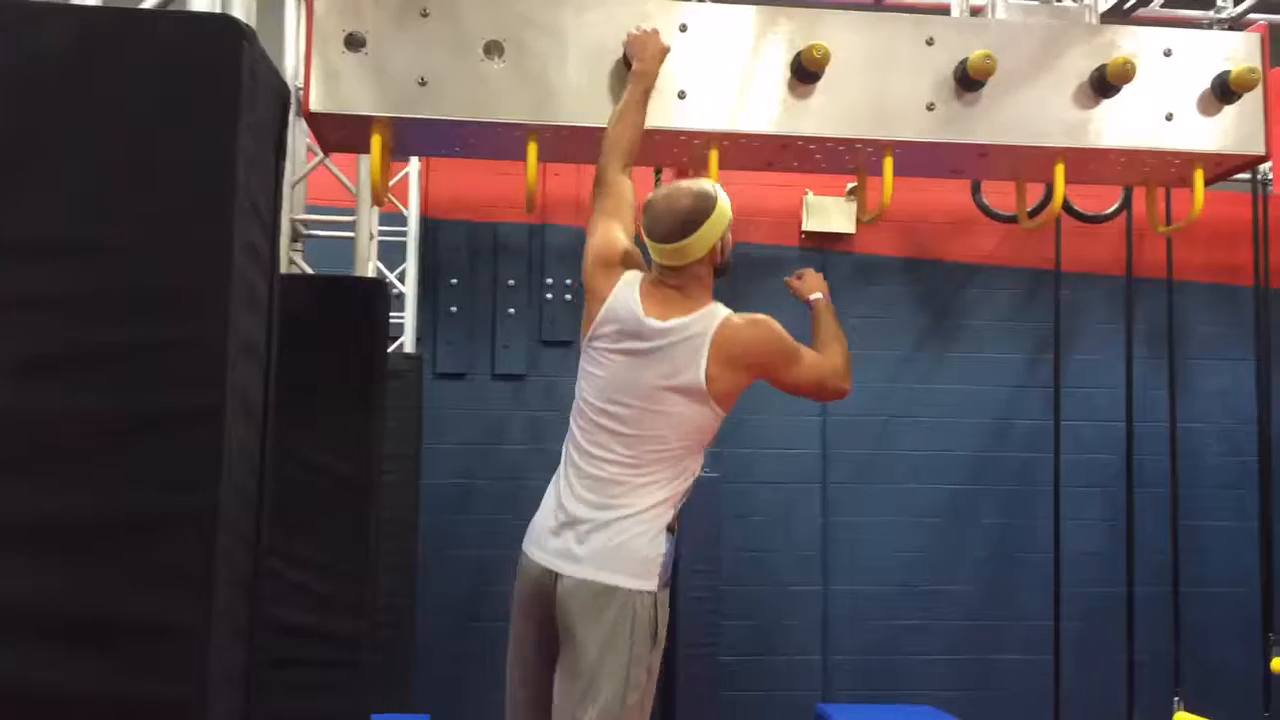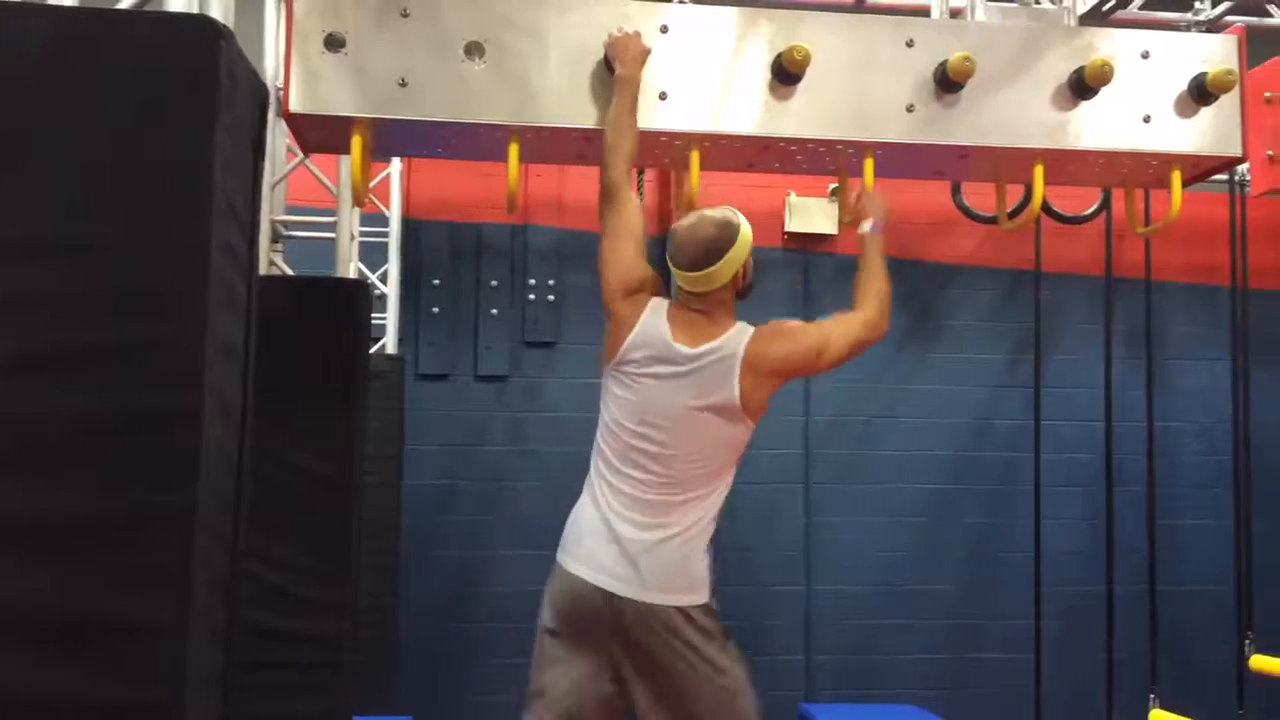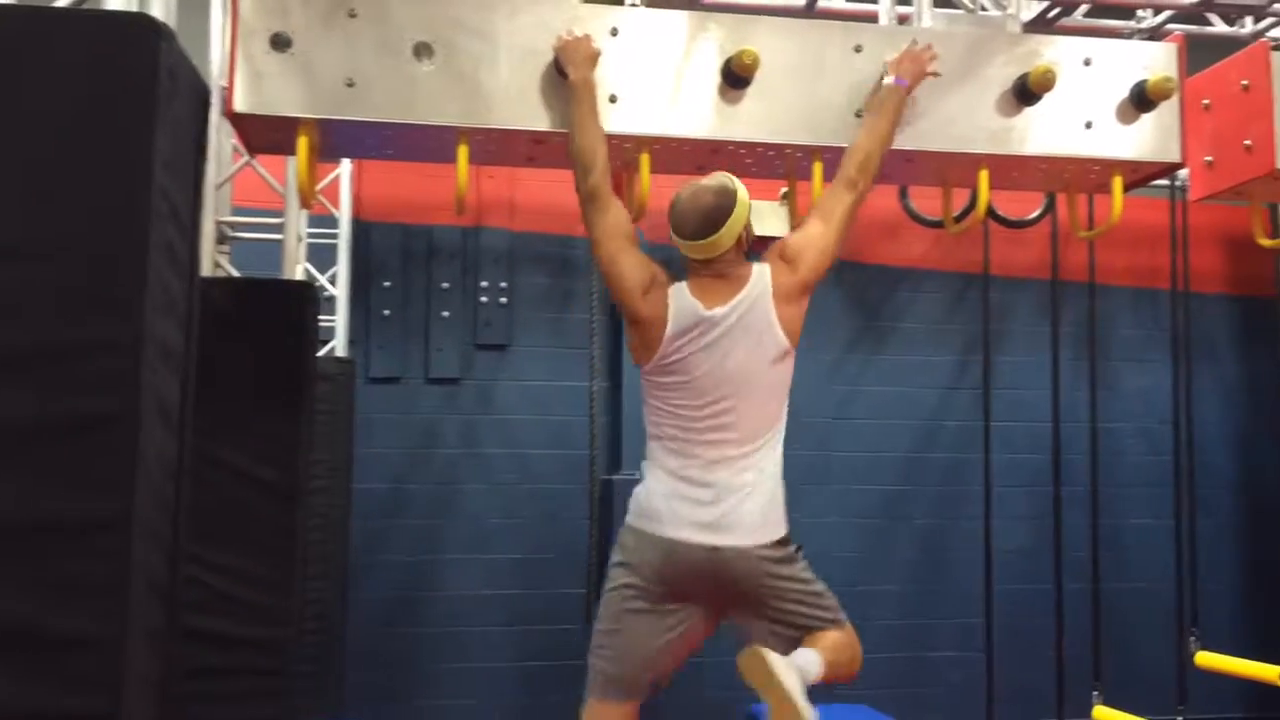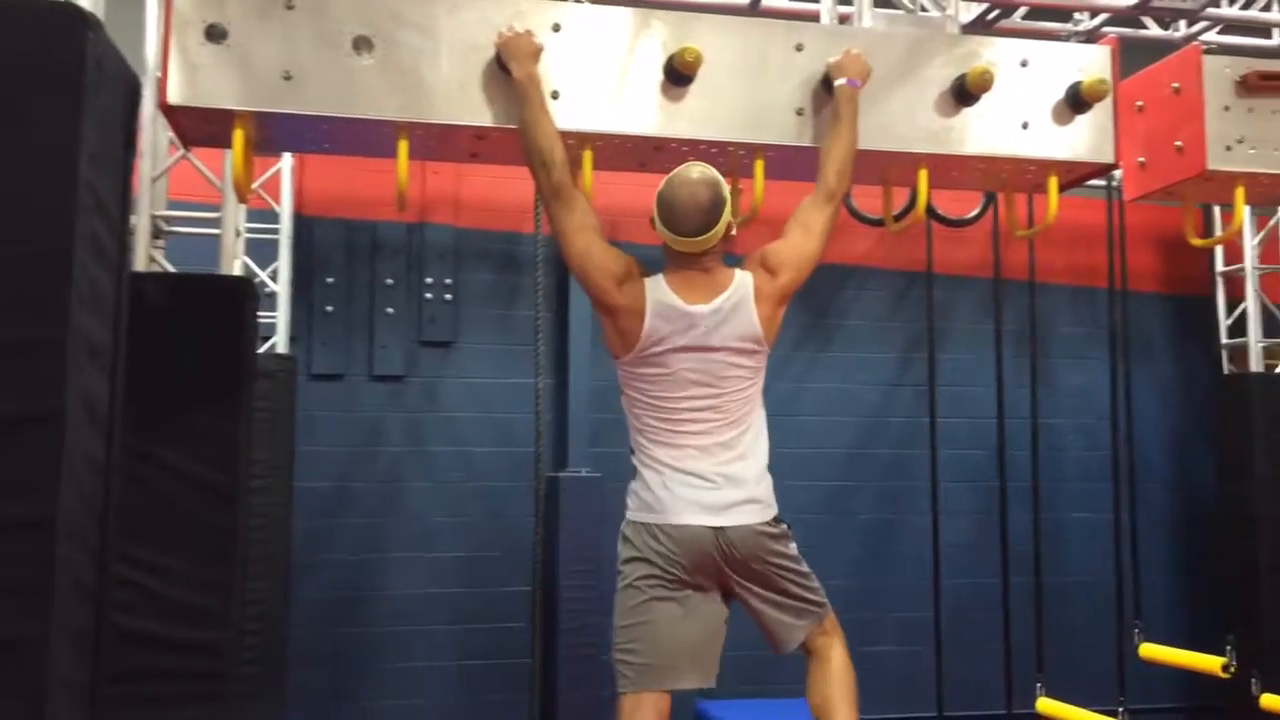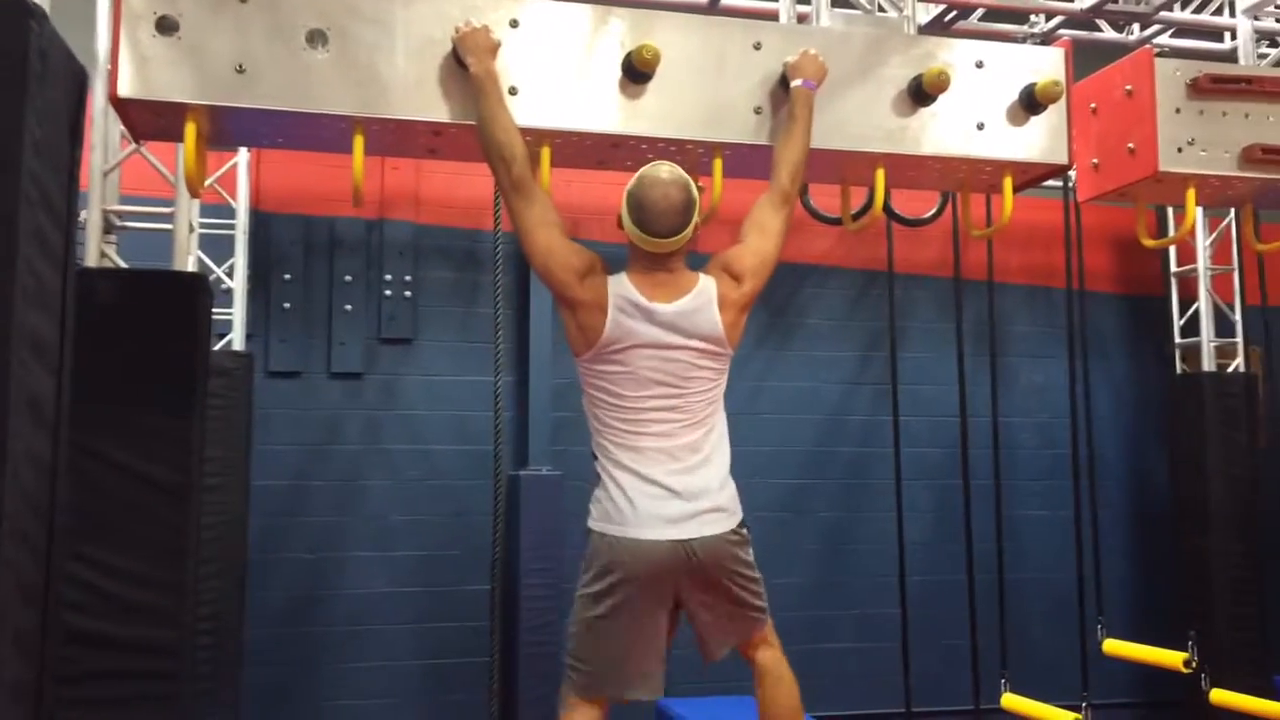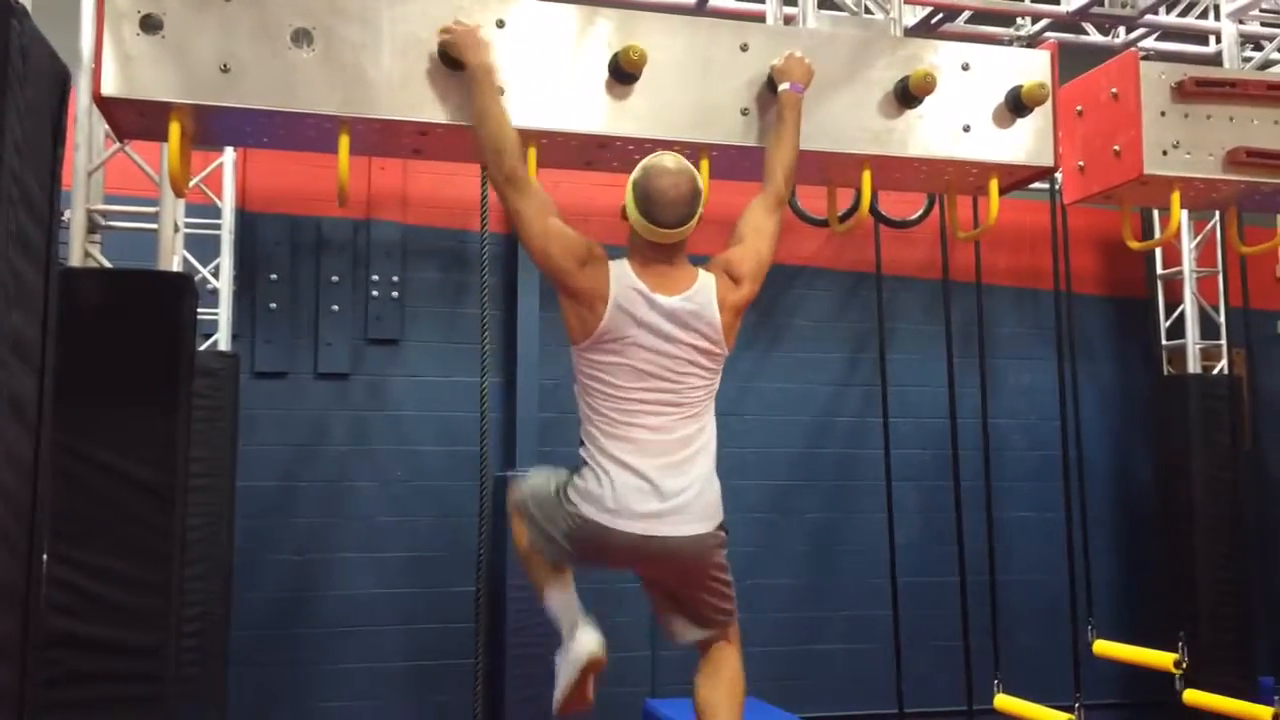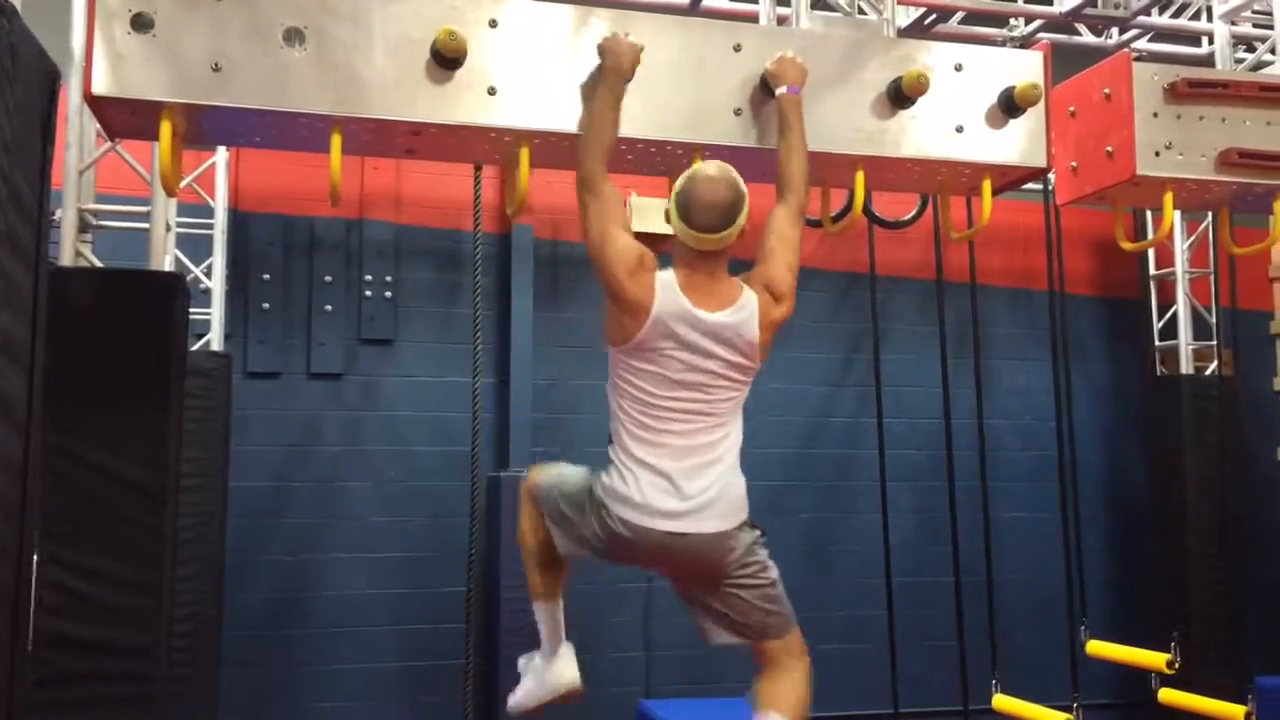
dt=0.3s
person 1, frame 1
left shoulder: (608, 287)
right shoulder: (742, 340)
left elbow: (612, 171)
right elbow: (836, 379)
left wrist: (643, 73)
right wrist: (820, 298)
left hip: (542, 556)
right hip: (619, 577)
person 1, frame 2
left shoulder: (631, 318)
right shoulder: (761, 355)
left elbow: (616, 187)
right elbow: (871, 320)
left wrist: (628, 75)
right wrist: (870, 229)
left hip: (579, 579)
right hip: (665, 597)
person 1, frame 3
left shoulder: (648, 304)
right shoulder: (782, 288)
left elbow: (595, 189)
right elbow: (851, 180)
left wrist: (580, 80)
right wrist: (897, 82)
left hip: (656, 541)
right hip: (751, 547)
right knee: (843, 651)
person 1, frame 4
left shoulder: (626, 298)
right shoulder: (764, 290)
left elbow: (557, 186)
right elbow: (829, 191)
left wrist: (525, 76)
right wrist: (847, 89)
left hip: (662, 531)
right hip: (752, 525)
right knee: (825, 640)
person 1, frame 5
left shoulder: (588, 297)
right shoulder: (728, 294)
left elbow: (517, 181)
right elbow: (782, 193)
left wrist: (481, 69)
right wrist: (804, 89)
left hip: (627, 541)
right hip: (715, 532)
right knee: (766, 653)
person 1, frame 6
left shoulder: (590, 284)
right shoulder: (728, 291)
left elbow: (508, 176)
right elbow: (776, 193)
left wrist: (480, 66)
right wrist: (791, 93)
left hip: (600, 520)
right hip: (689, 532)
left knee: (526, 498)
right knee: (721, 648)
left ankle: (573, 631)
person 1, frame 7
left shoulder: (635, 290)
right shoulder: (767, 305)
left elbow: (592, 176)
right elbow: (793, 199)
left wrist: (612, 76)
right wrist: (789, 96)
left hip: (623, 519)
right hip: (718, 533)
left knee: (537, 488)
right knee: (789, 661)
left ankle: (552, 655)
